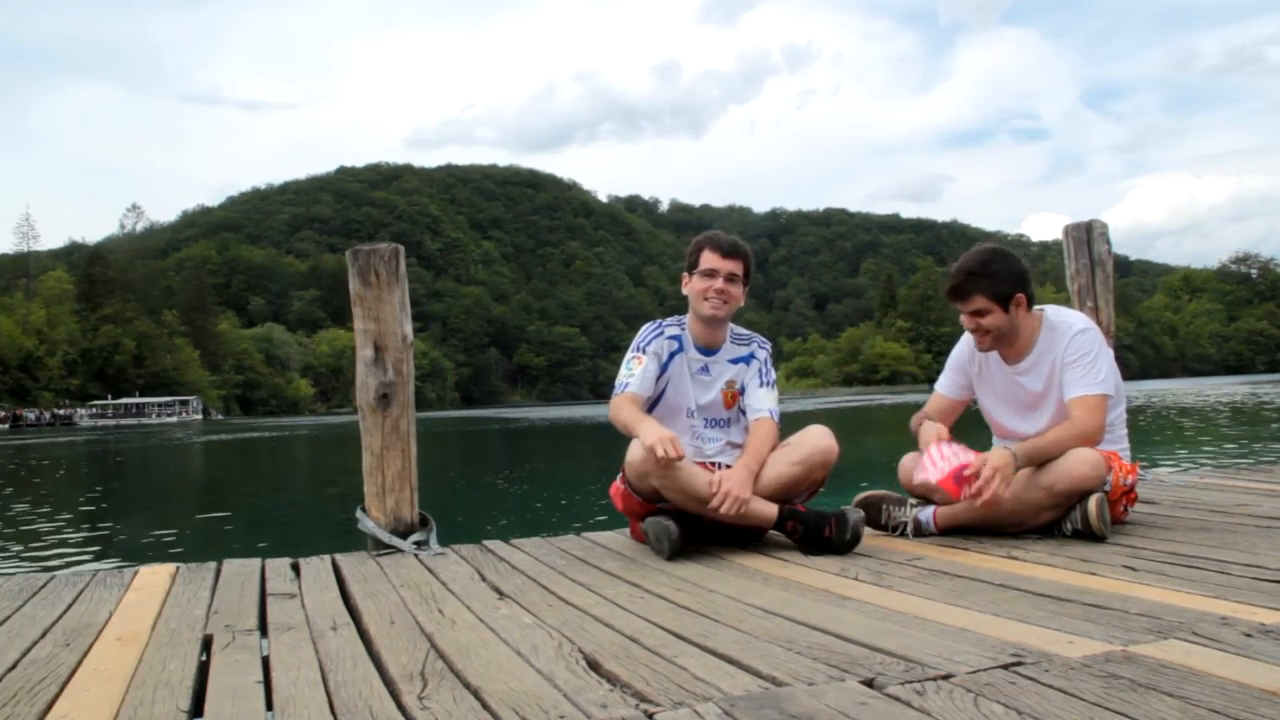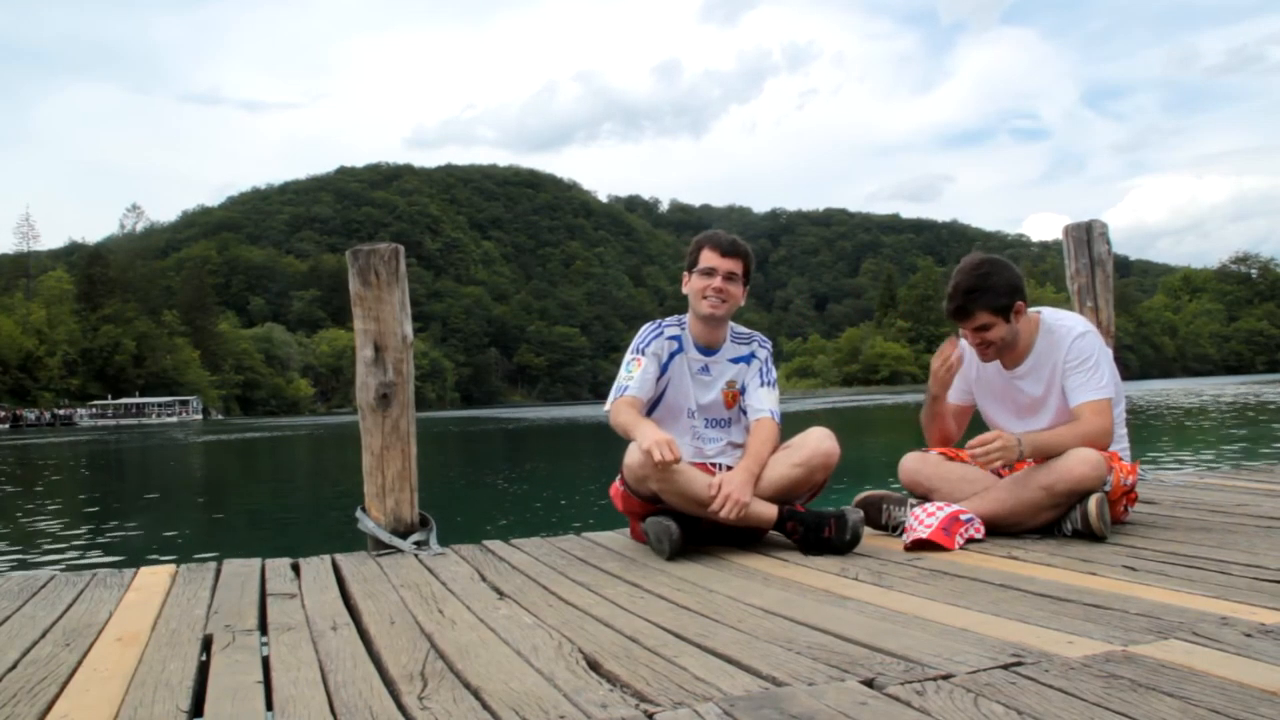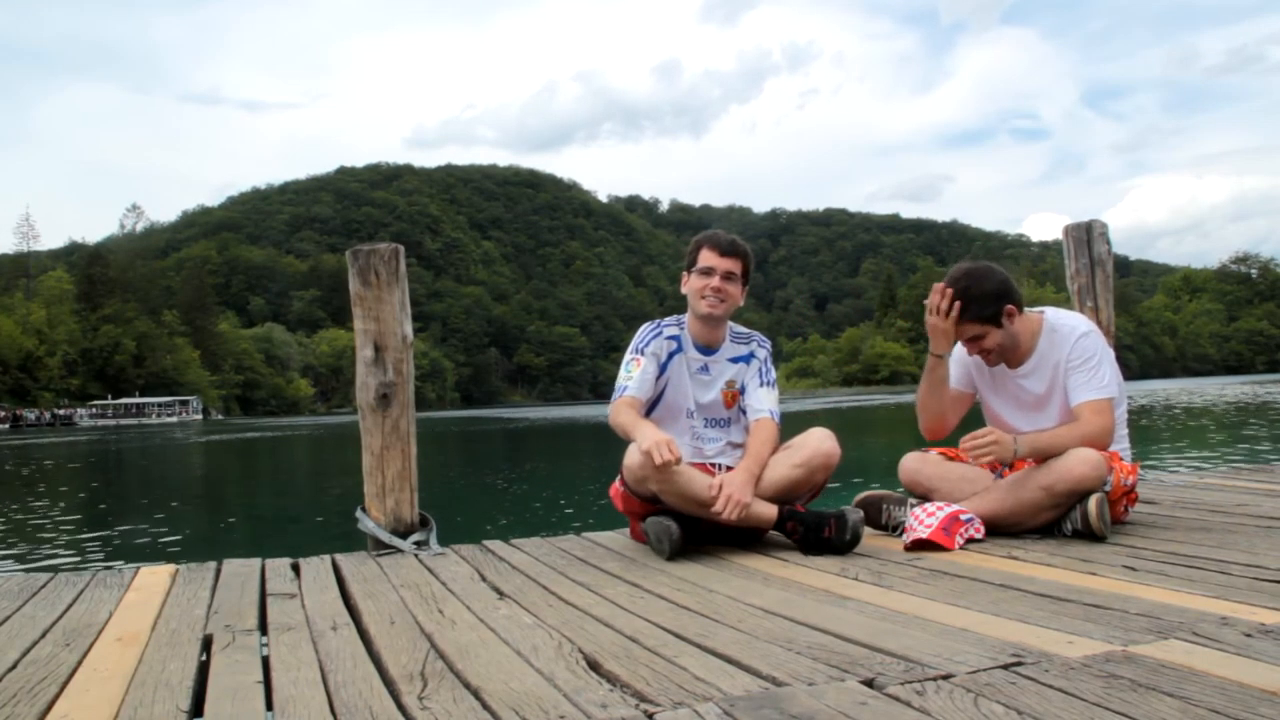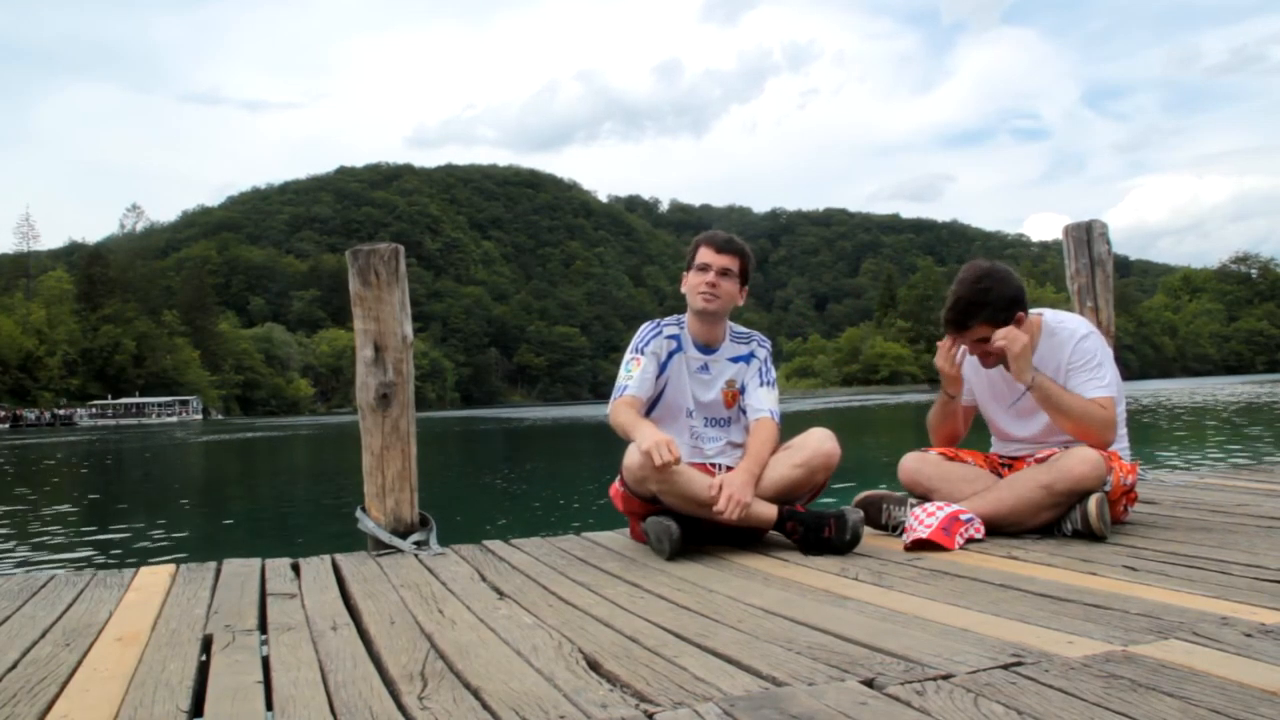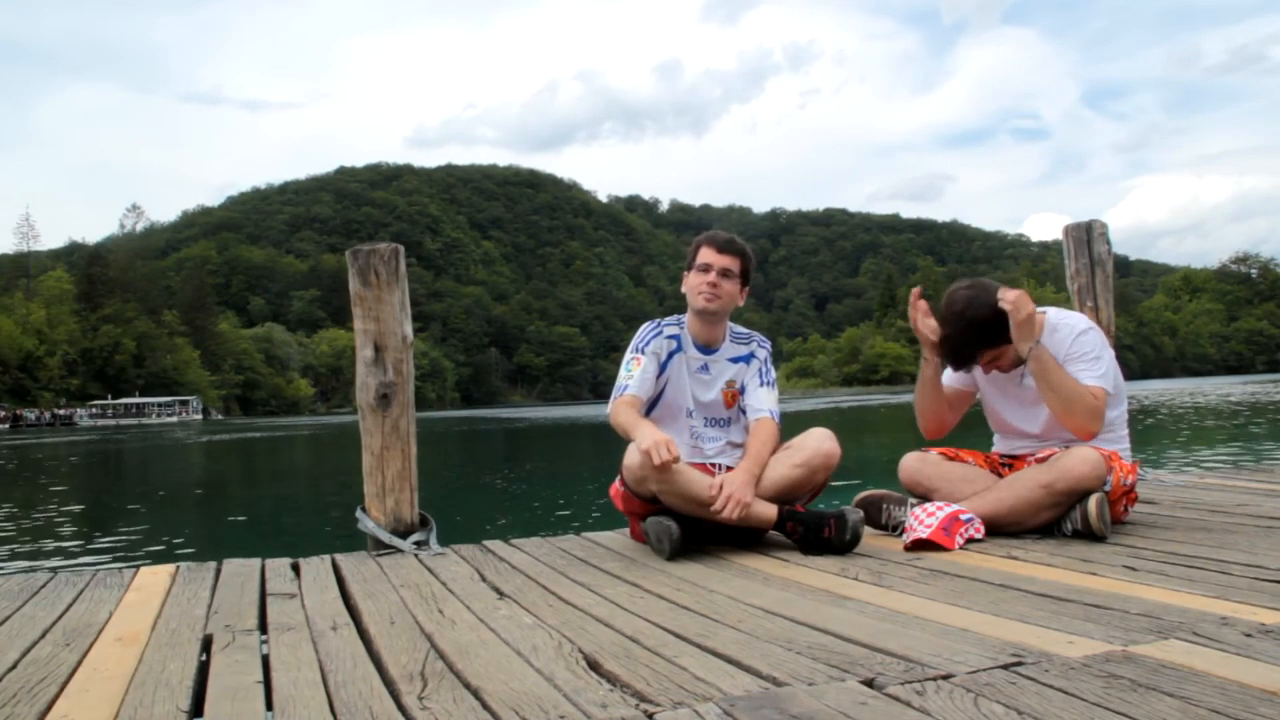
dt=0.3s
person 1, frame 1
left shoulder: (754, 350)
right shoulder: (657, 337)
left elbow: (764, 421)
right elbow: (621, 406)
left wrist: (743, 471)
right wrist: (647, 426)
left hip: (732, 483)
right hip: (666, 489)
left knee: (820, 443)
right knee: (644, 455)
left ankle: (686, 522)
right ankle: (795, 522)
person 1, frame 2
left shoulder: (755, 349)
right shoulder: (657, 337)
left elbow: (765, 421)
right elbow: (621, 409)
left wrist: (744, 474)
right wrist: (646, 430)
left hip: (732, 481)
right hip: (667, 485)
left knee: (822, 444)
right knee: (642, 458)
left ankle: (687, 523)
right ankle: (794, 522)
person 1, frame 3
left shoulder: (754, 349)
right shoulder: (655, 337)
left elbow: (765, 421)
right elbow: (621, 409)
left wrist: (745, 475)
right wrist: (645, 431)
left hip: (733, 481)
right hip: (666, 484)
left knee: (822, 444)
right knee: (641, 459)
left ankle: (687, 523)
right ankle: (795, 522)
person 1, frame 4
left shoulder: (753, 349)
right shoulder: (656, 337)
left elbow: (765, 421)
right elbow: (621, 408)
left wrist: (744, 475)
right wrist: (645, 430)
left hip: (732, 479)
right hip: (668, 481)
left knee: (822, 445)
right knee: (641, 459)
left ankle: (687, 523)
right ankle: (792, 521)
person 1, frame 5
left shoulder: (754, 349)
right shoulder: (656, 336)
left elbow: (765, 421)
right elbow: (622, 408)
left wrist: (745, 475)
right wrist: (645, 430)
left hip: (732, 480)
right hip: (667, 483)
left knee: (823, 444)
right knee: (640, 460)
left ankle: (687, 523)
right ankle: (794, 521)
person 2, frame 1
left shoulder: (1075, 334)
right shoulder: (971, 347)
left elbow: (1087, 429)
right elbow: (929, 416)
left wrist: (1014, 457)
right wrist: (927, 427)
left hip: (1092, 467)
right hip: (1012, 470)
left knee: (1083, 467)
right knee: (912, 466)
left ankle: (926, 518)
right ankle: (1058, 512)
person 2, frame 2
left shoulder: (1074, 336)
right shoulder: (967, 352)
left elbow: (1098, 432)
right elbow: (940, 441)
left wrist: (1020, 445)
right wrist: (936, 392)
left hip: (1094, 469)
right hip: (1014, 472)
left knee: (1084, 465)
right knee: (914, 466)
right ankle: (1061, 512)
person 2, frame 3
left shoulder: (1076, 336)
right shoulder: (970, 352)
left elbow: (1099, 433)
right elbow: (933, 428)
left wrist: (1016, 446)
right wrist: (938, 351)
left hip: (1091, 468)
right hip: (1013, 472)
left knee: (1085, 465)
right knee: (914, 466)
right ankle: (1061, 513)
person 2, frame 4
left shoulder: (1076, 338)
right shoulder: (966, 351)
left elbow: (1103, 434)
right elbow: (946, 442)
left wrist: (1029, 375)
right wrist: (951, 389)
left hip: (1086, 467)
right hip: (1012, 470)
left knee: (1084, 466)
right knee: (915, 466)
right ankle: (1062, 514)
person 2, frame 5
left shoulder: (1076, 333)
right shoulder: (978, 351)
left elbow: (1087, 425)
right elbow: (933, 427)
left wrist: (1030, 347)
right wrist: (930, 353)
left hip: (1087, 466)
right hip: (1014, 469)
left knee: (1083, 465)
right knee: (914, 466)
right ankle: (1062, 514)
